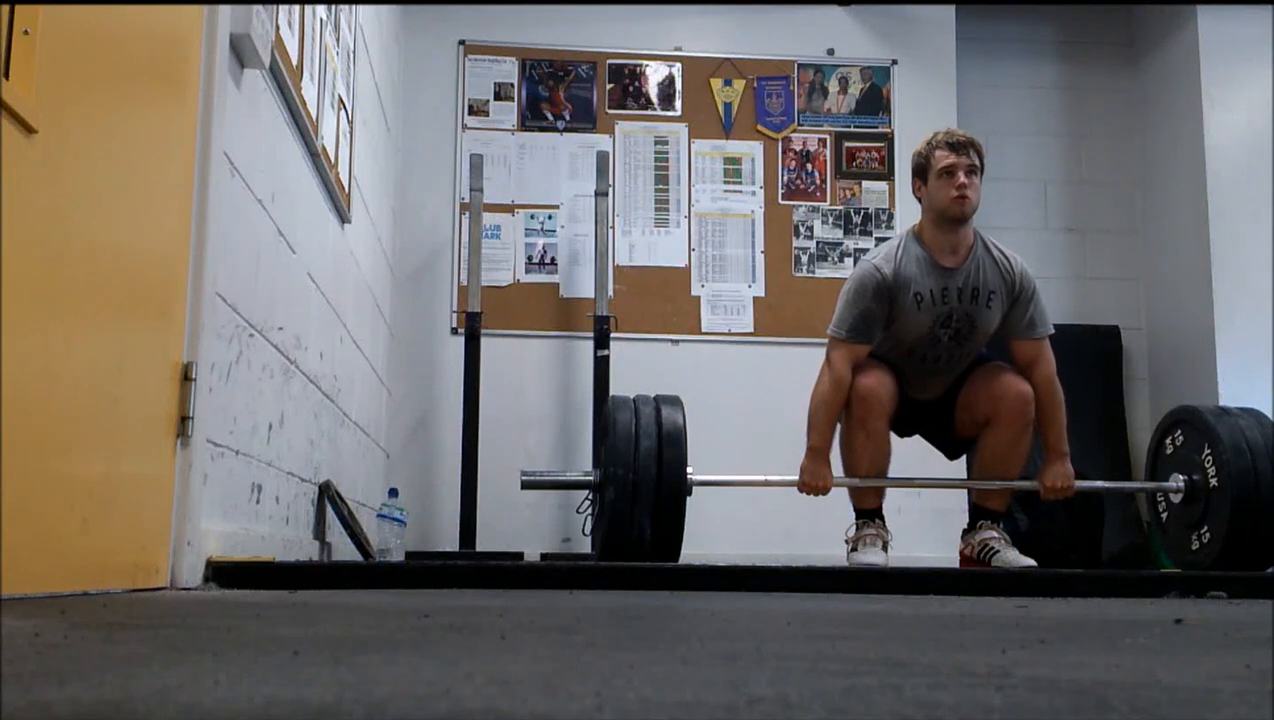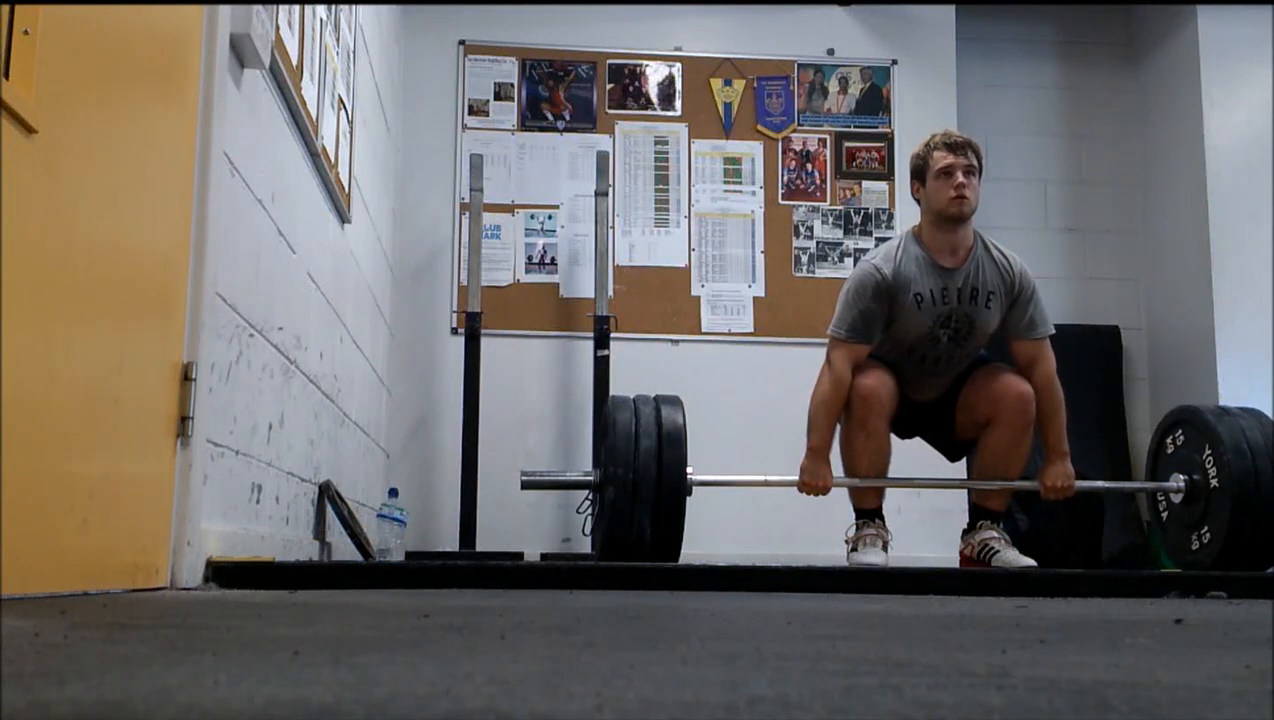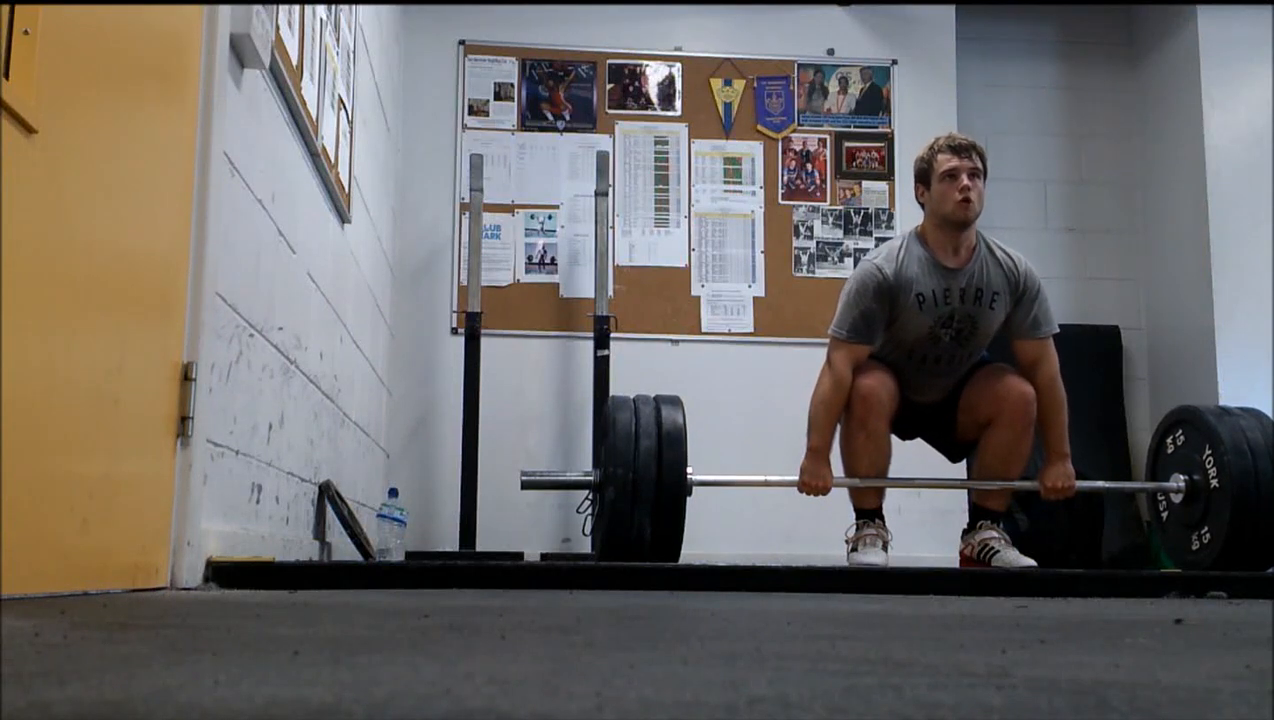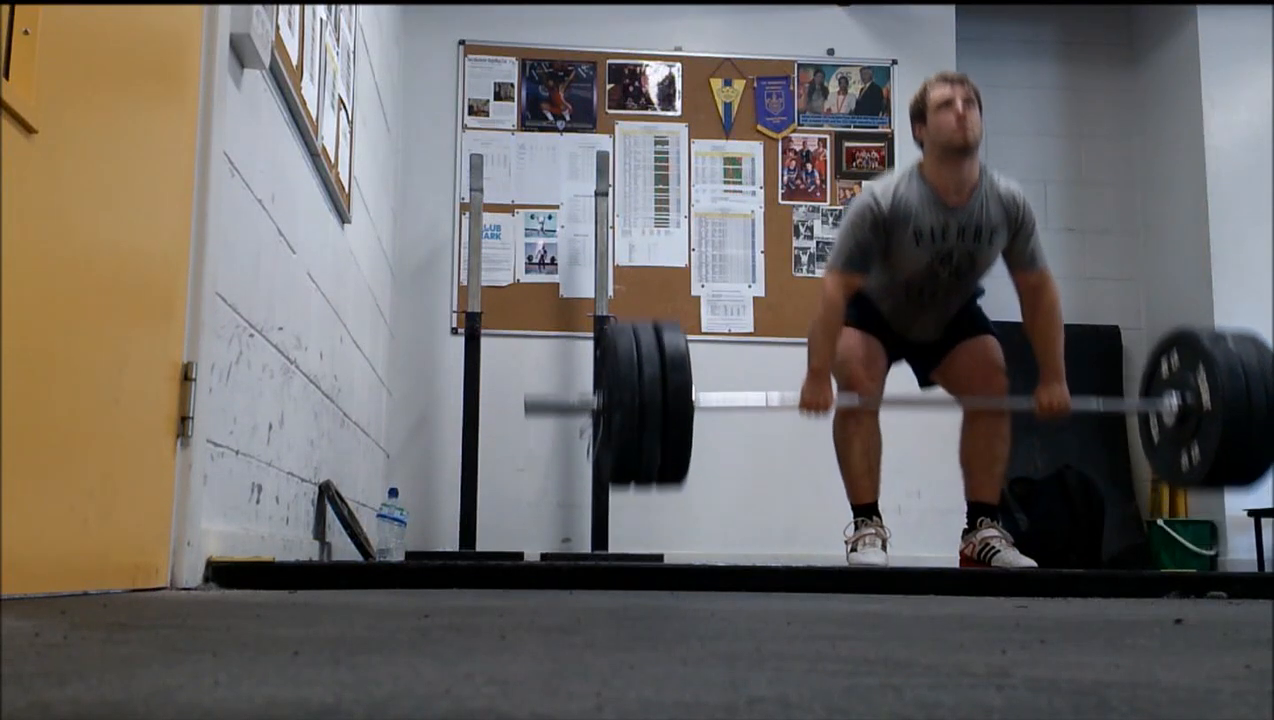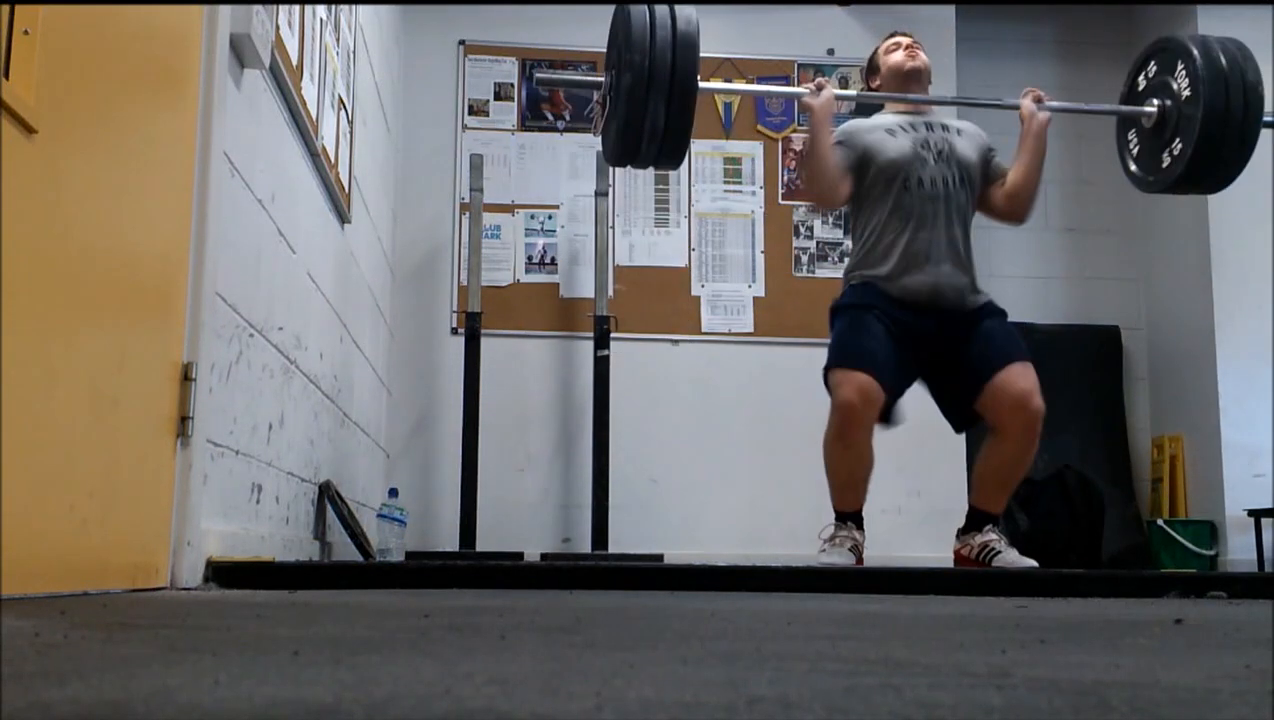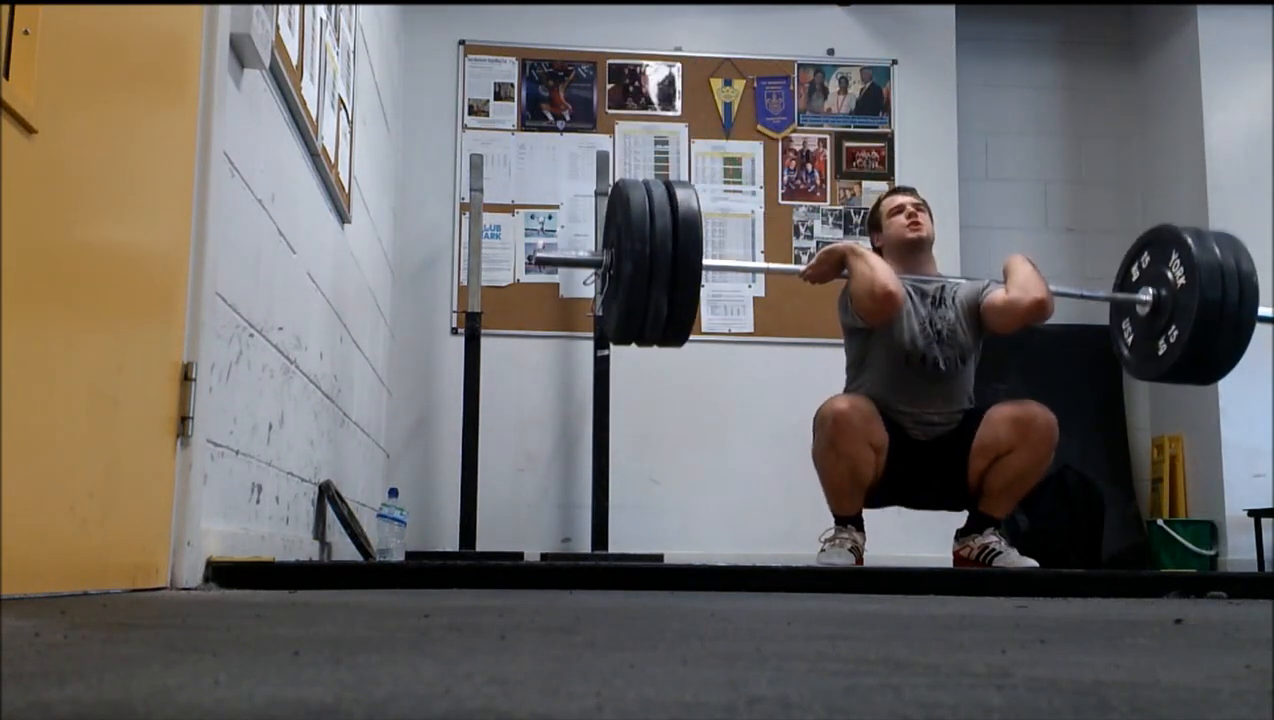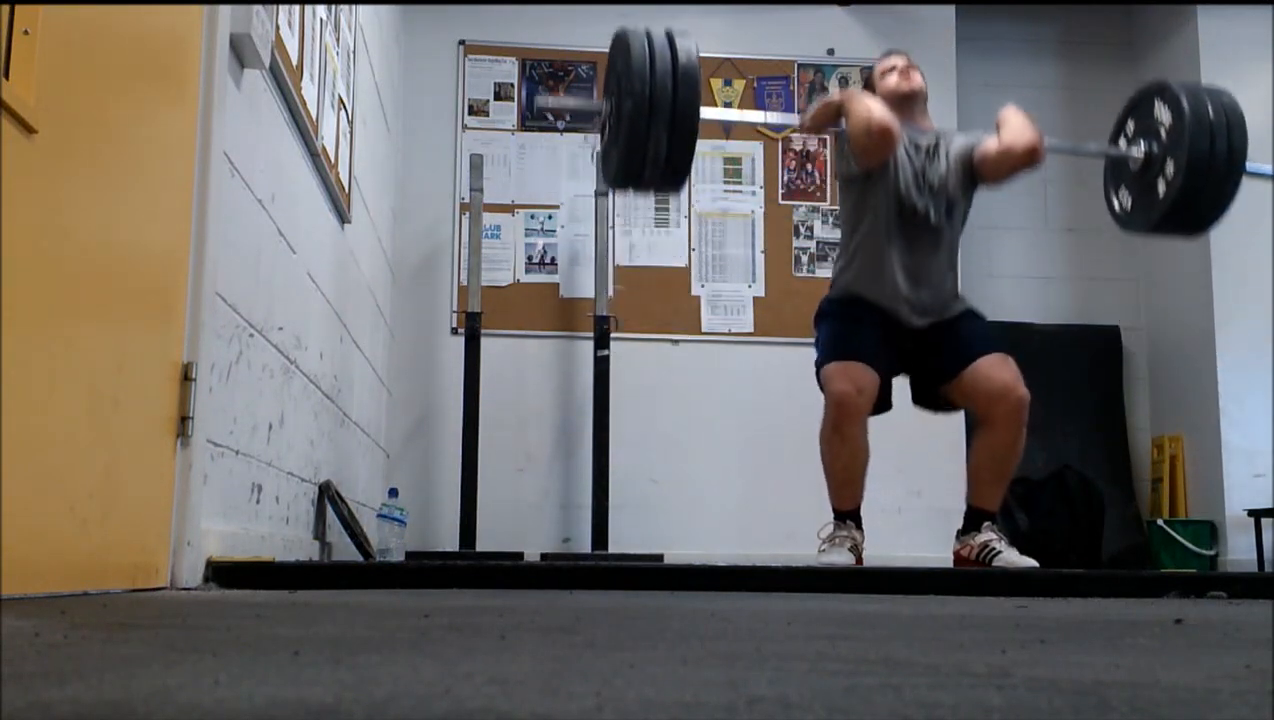
dt=0.7s
person 1, frame 1
left shoulder: (1009, 272)
right shoulder: (883, 269)
left elbow: (1039, 365)
right elbow: (839, 364)
left wrist: (1057, 458)
right wrist: (816, 457)
left hip: (956, 391)
right hip: (889, 388)
left knee: (1017, 395)
right knee: (867, 388)
left ankle: (983, 533)
right ankle: (868, 530)
person 1, frame 2
left shoulder: (1008, 272)
right shoulder: (882, 270)
left elbow: (1040, 365)
right elbow: (838, 365)
left wrist: (1058, 457)
right wrist: (816, 456)
left hip: (955, 393)
right hip: (889, 388)
left knee: (1017, 395)
right knee: (866, 390)
left ankle: (983, 532)
right ankle: (868, 529)
person 1, frame 3
left shoulder: (1013, 272)
right shoulder: (883, 270)
left elbow: (1042, 366)
right elbow: (839, 365)
left wrist: (1058, 458)
right wrist: (816, 457)
left hip: (957, 394)
right hip: (889, 392)
left knee: (1019, 397)
right knee: (866, 390)
left ankle: (983, 532)
right ankle: (868, 530)
person 1, frame 4
left shoulder: (1008, 204)
right shoulder: (884, 201)
left elbow: (1038, 292)
right elbow: (836, 289)
left wrist: (1053, 379)
right wrist: (818, 377)
left hip: (949, 315)
right hip: (873, 311)
left knee: (991, 388)
right knee: (858, 384)
left ankle: (983, 532)
right ankle: (867, 529)
person 1, frame 5
left shoulder: (970, 137)
right shoulder: (859, 131)
left elbow: (1013, 207)
right elbow: (826, 196)
left wrist: (1031, 123)
right wrist: (818, 117)
left hip: (960, 307)
right hip: (880, 300)
left knee: (1024, 407)
right knee: (853, 403)
left ankle: (978, 535)
right ankle: (846, 532)
person 1, frame 6
left shoulder: (968, 297)
right shoulder: (866, 290)
left elbow: (1034, 304)
right elbow: (885, 294)
left wrist: (1017, 264)
right wrist: (850, 253)
left hip: (948, 443)
right hip: (877, 438)
left knee: (1037, 426)
right knee: (839, 415)
left ankle: (977, 538)
right ankle: (846, 535)
person 1, frame 7
left shoulder: (960, 148)
right shoulder: (864, 139)
left elbow: (1027, 150)
right elbow: (882, 130)
left wrist: (1009, 113)
right wrist: (843, 105)
left hip: (940, 311)
right hip: (865, 305)
left knee: (1007, 397)
right knee: (848, 397)
left ankle: (977, 534)
right ankle: (845, 531)
